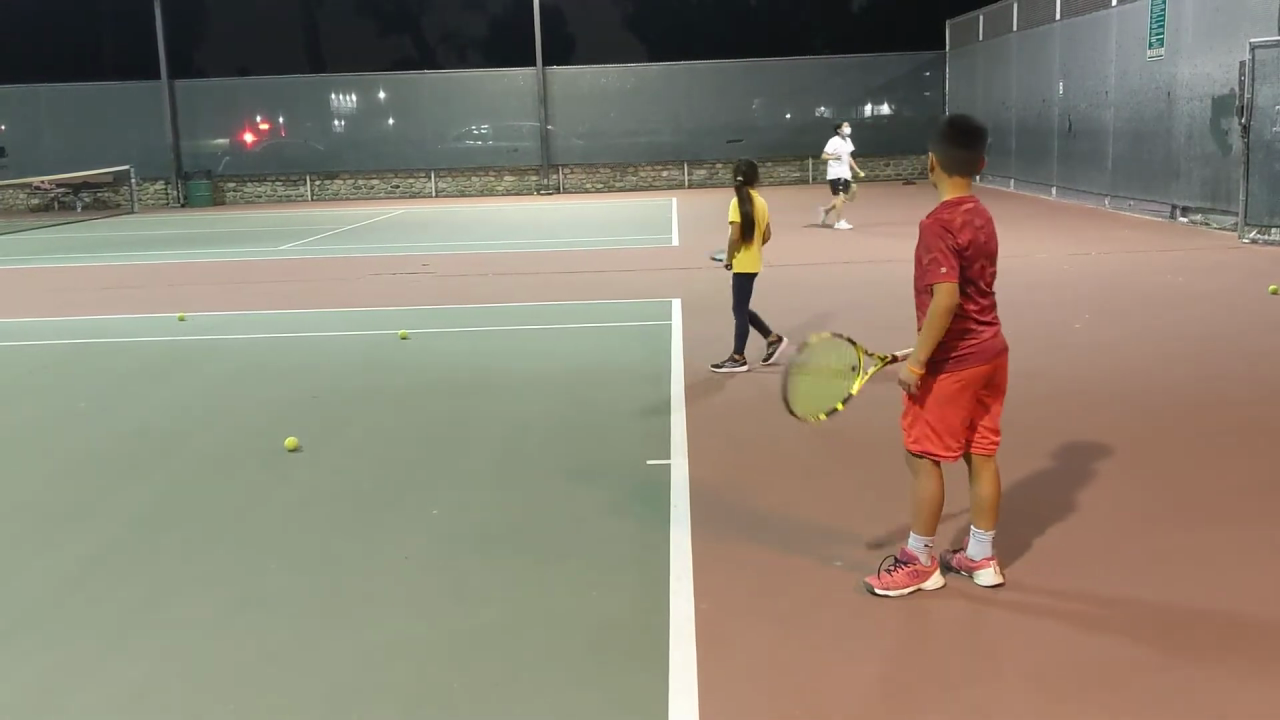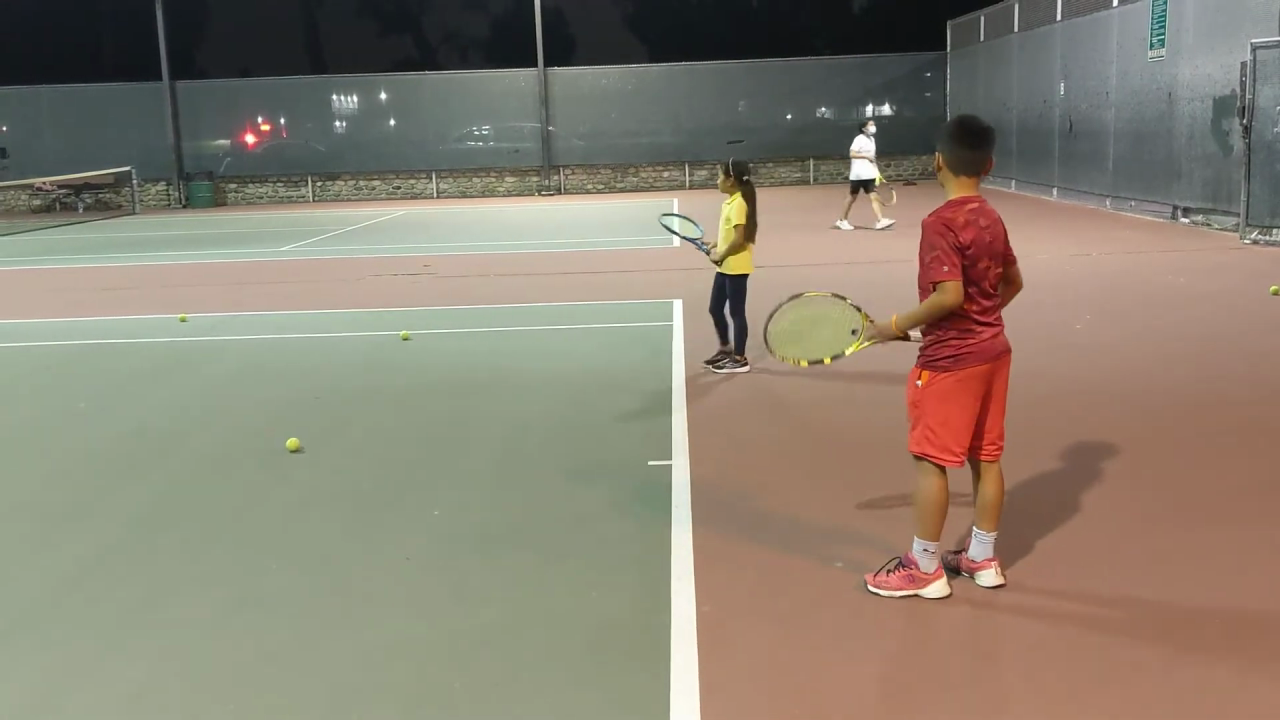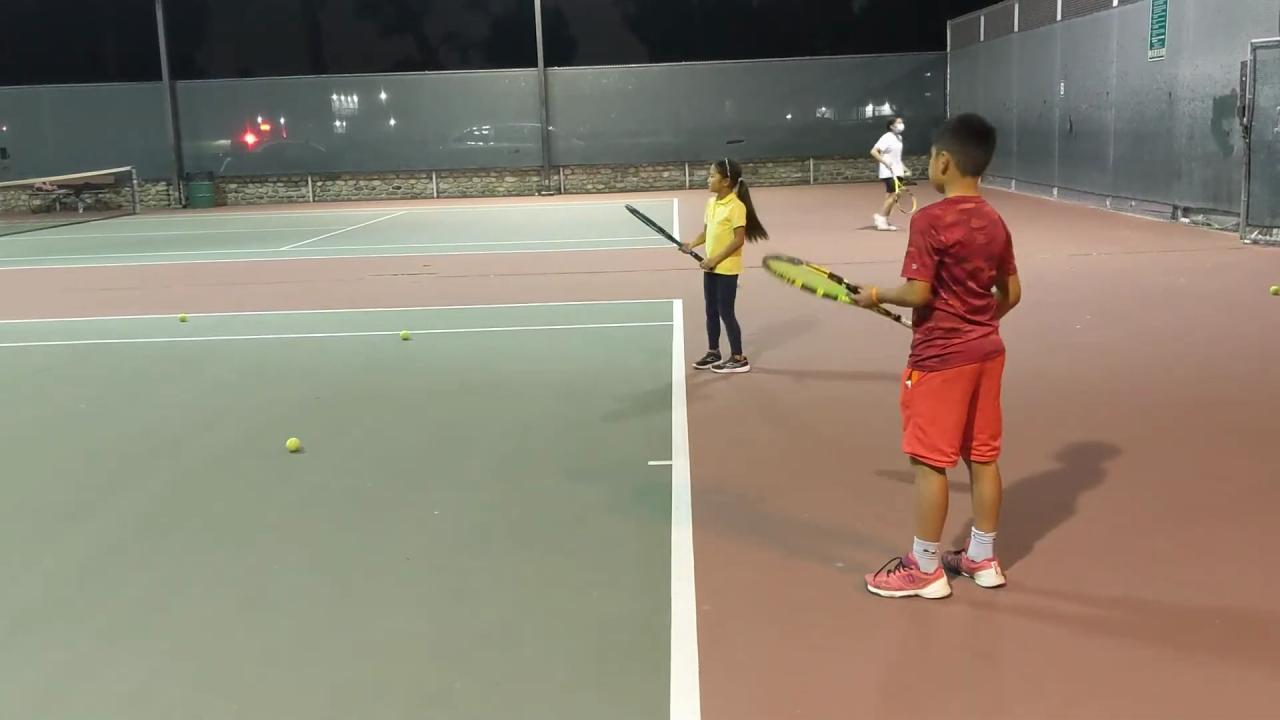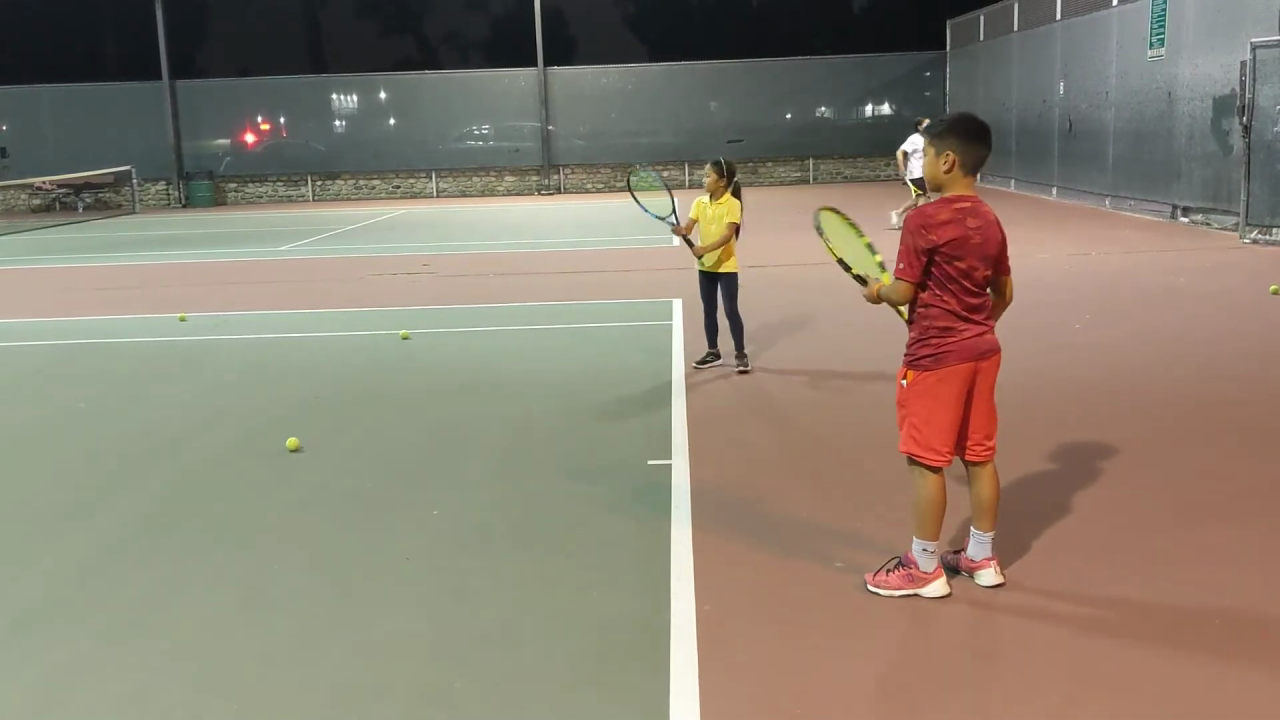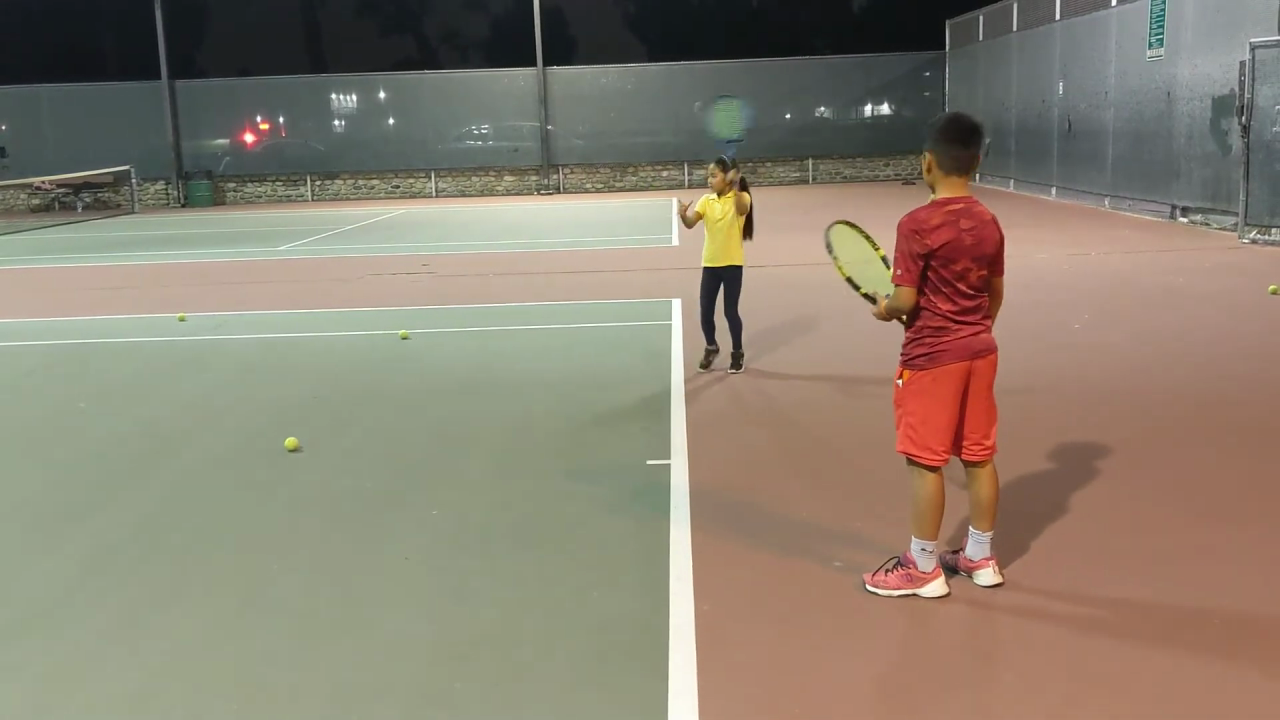
dt=0.3s
person 1, frame 1
left shoulder: (938, 224)
right shoulder: (981, 218)
left elbow: (945, 298)
left wrist: (916, 362)
left hip: (953, 359)
right hip: (989, 350)
left knee: (924, 456)
right knee: (981, 455)
left ankle: (920, 561)
right ankle: (981, 557)
person 1, frame 2
left shoulder: (940, 223)
right shoulder: (992, 219)
left elbow: (948, 296)
right elbow: (1013, 284)
left wrist: (899, 323)
left hip: (949, 359)
right hip: (992, 351)
left knee: (930, 459)
right knee: (986, 456)
left ankle: (924, 568)
right ankle: (982, 558)
person 1, frame 3
left shoulder: (930, 220)
right shoulder: (995, 222)
left elbow: (918, 293)
right elbow: (1011, 293)
left wrist: (876, 296)
left hip: (940, 358)
right hip: (987, 352)
left knee: (930, 461)
right knee: (983, 456)
left ankle: (925, 568)
right ankle: (982, 558)
person 1, frame 4
left shoulder: (924, 220)
right shoulder: (991, 222)
left elbow: (904, 291)
right elbow: (1004, 295)
left wrist: (877, 292)
left hip: (935, 357)
right hip: (982, 352)
left knee: (927, 461)
right knee: (980, 455)
left ankle: (925, 568)
right ankle: (981, 557)
person 1, frame 5
left shoulder: (917, 224)
right shoulder: (989, 223)
left elbow: (907, 301)
right elbow: (996, 293)
left wrist: (883, 309)
left hip: (931, 358)
right hip: (980, 352)
left knee: (926, 461)
right knee: (979, 455)
left ankle: (923, 567)
right ankle: (980, 557)
person 2, frame 1
left shoulder: (738, 202)
right shoulder: (760, 202)
left elbow: (735, 236)
right elbow: (766, 236)
left wrist: (729, 258)
left hip: (742, 265)
right hip: (749, 263)
left knee: (739, 310)
right knee: (742, 309)
left ankle: (738, 358)
right ankle: (773, 339)
person 2, frame 2
left shoulder: (738, 204)
right shoulder: (733, 202)
left elbow: (740, 238)
left wrist: (720, 255)
right wrist: (718, 247)
left hip: (736, 268)
right hip: (726, 267)
left knee: (736, 312)
right knee: (715, 308)
left ankle: (739, 359)
right ankle: (725, 348)
person 2, frame 3
left shoulder: (736, 206)
right shoulder: (711, 203)
left elbow: (738, 240)
left wrist: (715, 260)
right wrist: (691, 245)
left hip: (728, 269)
right hip: (710, 269)
left knee: (726, 313)
right knee: (711, 311)
left ankle: (738, 358)
right ankle: (714, 353)
person 2, frame 4
left shoulder: (733, 204)
right shoulder: (700, 202)
left elbow: (728, 235)
right elbow: (688, 227)
left wrist: (705, 248)
right wrist: (681, 231)
left hip: (726, 266)
right hip: (705, 266)
left knee: (731, 311)
right knee: (709, 311)
left ankle: (741, 354)
right ankle: (713, 352)
person 2, frame 5
left shoulder: (740, 197)
right shoulder: (705, 200)
left elbow: (743, 209)
right elbow: (690, 223)
left wrist: (737, 187)
right wrist: (683, 214)
left hip: (732, 264)
right hip: (710, 263)
left knee: (731, 310)
right knee: (705, 310)
left ankle: (738, 352)
right ankle: (711, 347)
